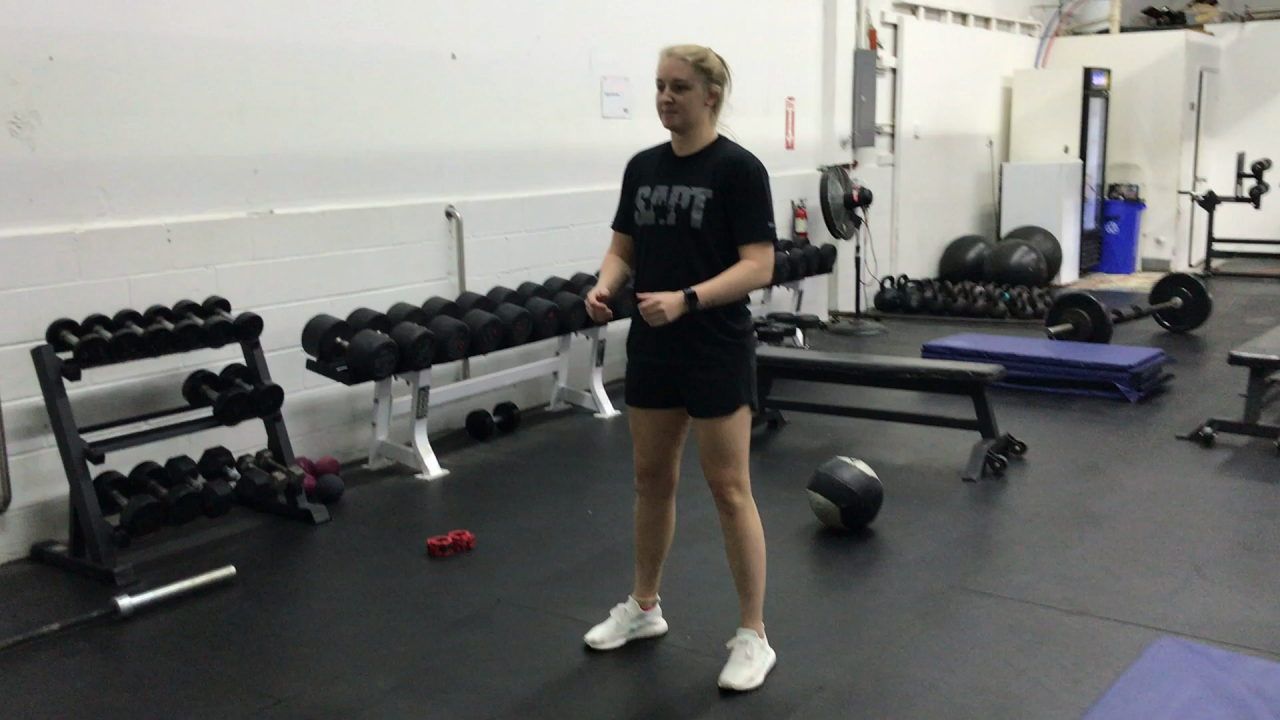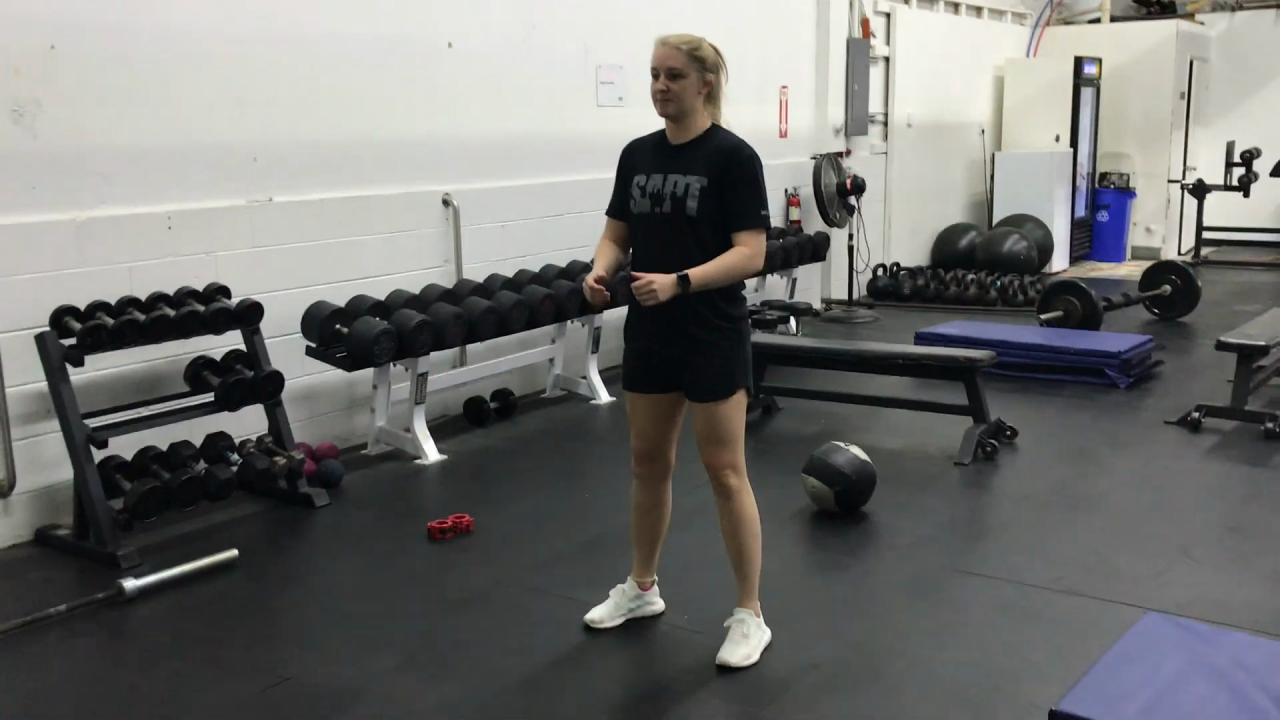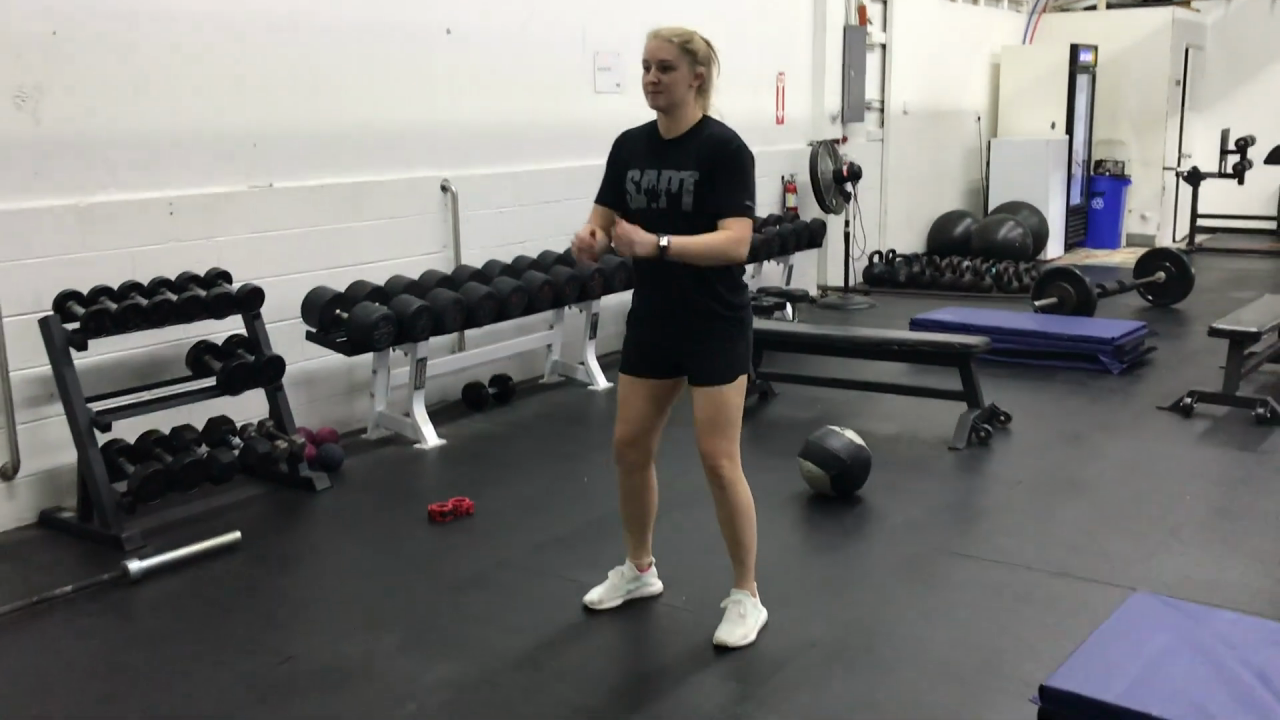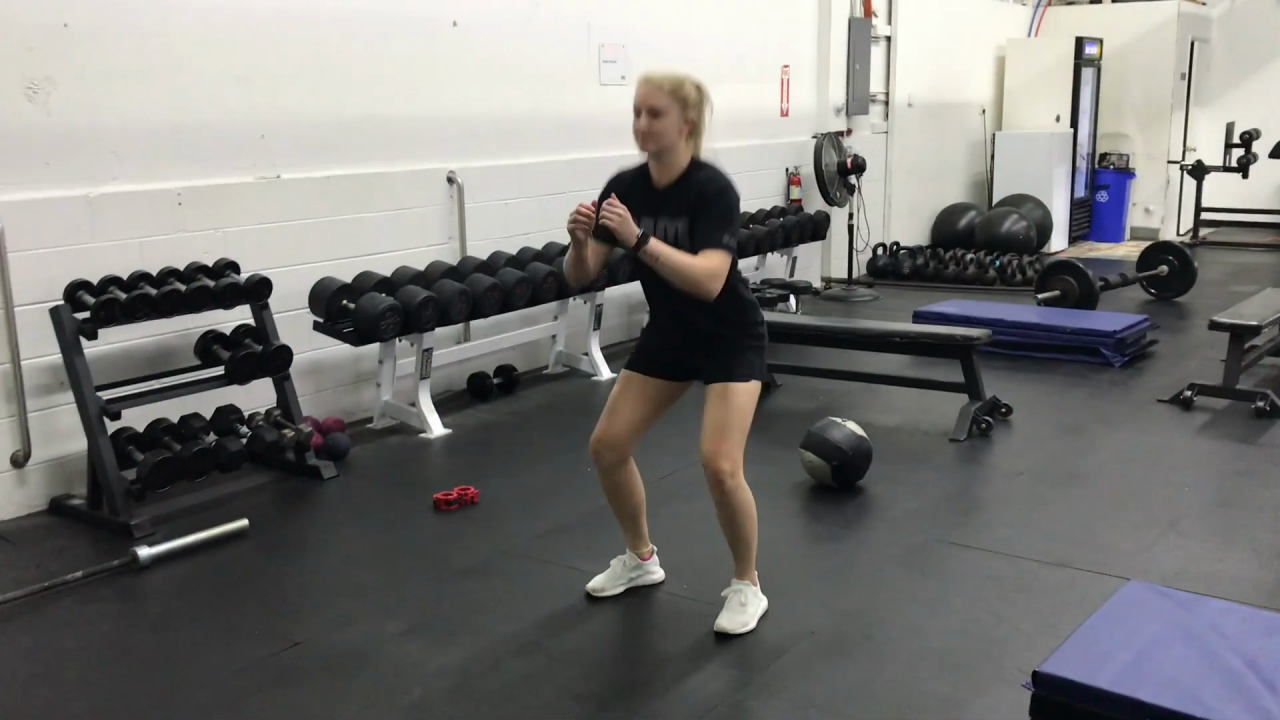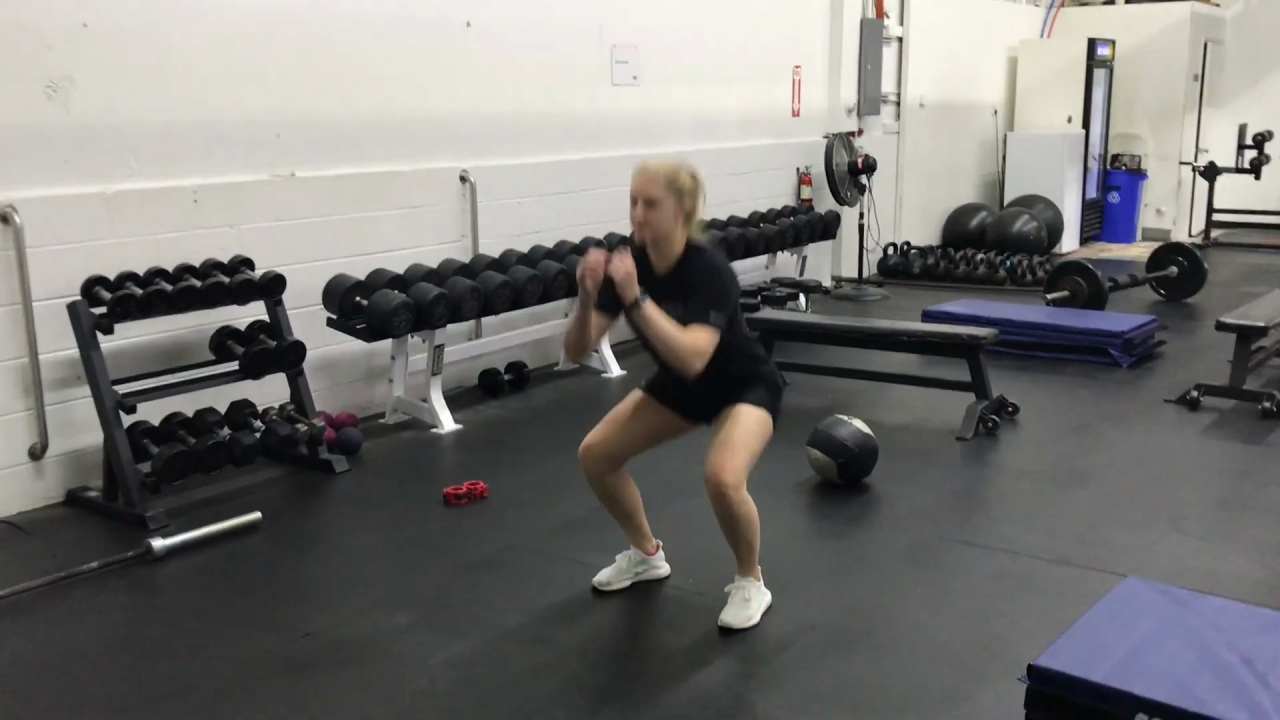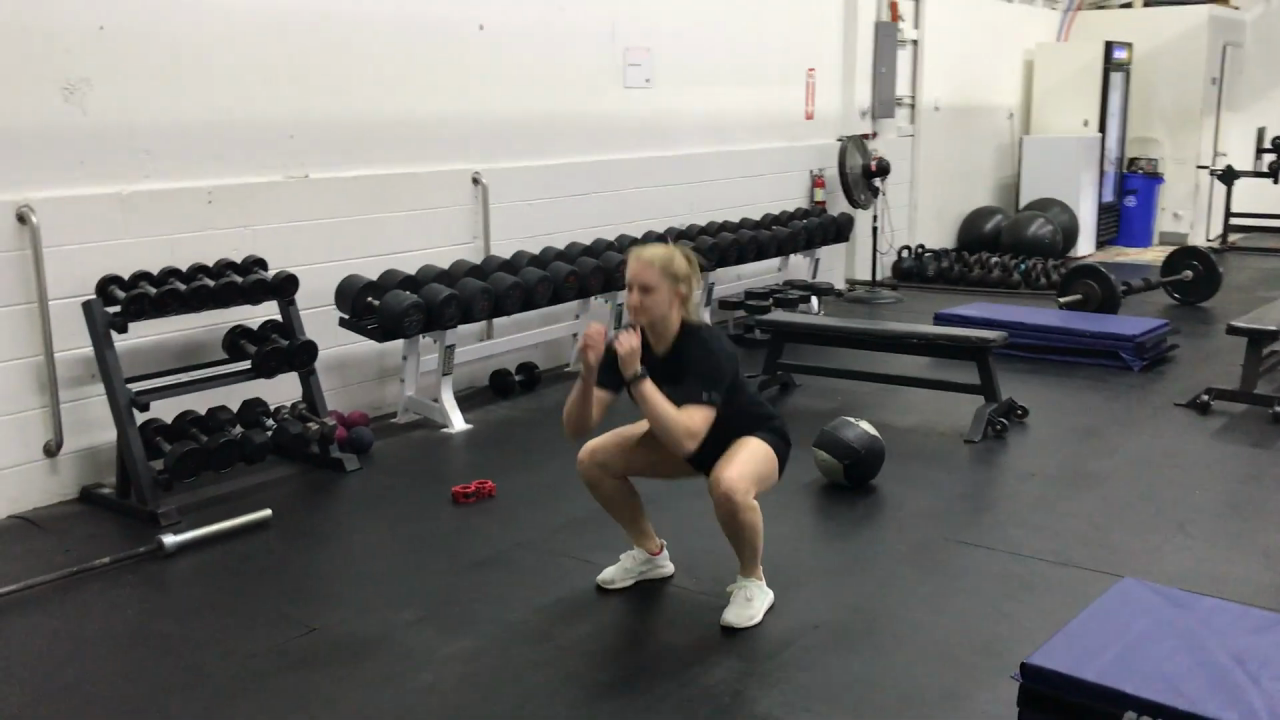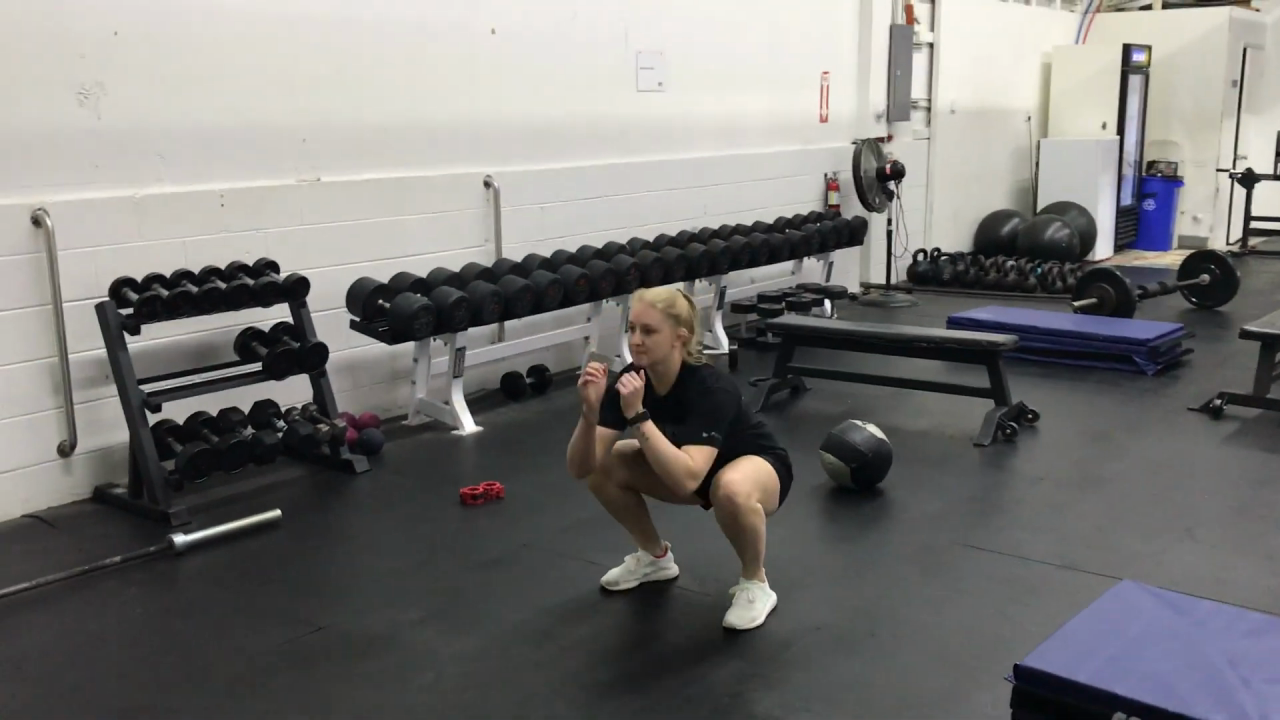
dt=0.2s
person 1, frame 1
left shoulder: (738, 168)
right shoulder: (642, 167)
left elbow: (758, 267)
right elbow: (623, 250)
left wrist: (686, 300)
right wrist: (603, 289)
left hip: (717, 353)
right hip: (650, 349)
left knee: (728, 488)
right knee: (651, 480)
left ankle: (753, 636)
right ankle: (643, 608)
person 1, frame 2
left shoulder: (732, 156)
right shoulder: (637, 154)
left elbow: (751, 255)
right elbow: (616, 236)
left wrist: (679, 282)
right wrist: (600, 270)
left hip: (713, 338)
right hip: (648, 334)
left knee: (724, 472)
right knee: (648, 464)
left ankle: (750, 615)
right ankle: (642, 588)
person 1, frame 3
left shoulder: (724, 147)
right shoulder: (629, 146)
left elbow: (736, 245)
right elbow: (606, 227)
left wrist: (655, 243)
right wrist: (591, 239)
left hip: (716, 326)
right hip: (651, 322)
left knee: (717, 459)
right knee: (632, 448)
left ankle: (746, 596)
right ankle: (639, 570)
person 1, frame 4
left shoulder: (713, 188)
right shoulder: (624, 187)
left elbow: (707, 283)
right elbow: (580, 275)
left wrist: (636, 239)
right wrist: (581, 237)
left hip: (731, 342)
right hip: (667, 337)
left knee: (719, 465)
right knee: (607, 448)
left ankle: (747, 585)
right ankle: (640, 559)
person 1, frame 5
left shoulder: (711, 271)
right shoulder: (625, 264)
left elbow: (691, 358)
right elbow: (576, 350)
left wrist: (636, 299)
right wrist: (588, 296)
left hip: (746, 388)
right hip: (675, 385)
left knee: (722, 477)
right knee: (594, 455)
left ankle: (750, 580)
right ankle: (646, 554)
person 1, frame 6
left shoulder: (708, 348)
right shoulder: (626, 345)
left elbow: (685, 439)
right elbow: (575, 428)
left wrist: (636, 375)
right wrist: (588, 372)
left hip: (756, 438)
left knee: (728, 486)
right knee: (593, 461)
left ankle: (751, 581)
right ankle: (650, 553)
person 1, frame 7
left shoulder: (711, 389)
right shoulder: (630, 383)
left elbow: (686, 481)
right elbow: (579, 469)
left wrist: (637, 415)
right wrist: (589, 411)
left hip: (758, 462)
left knee: (730, 488)
right knee: (602, 471)
left ankle: (755, 583)
right ankle: (655, 556)
